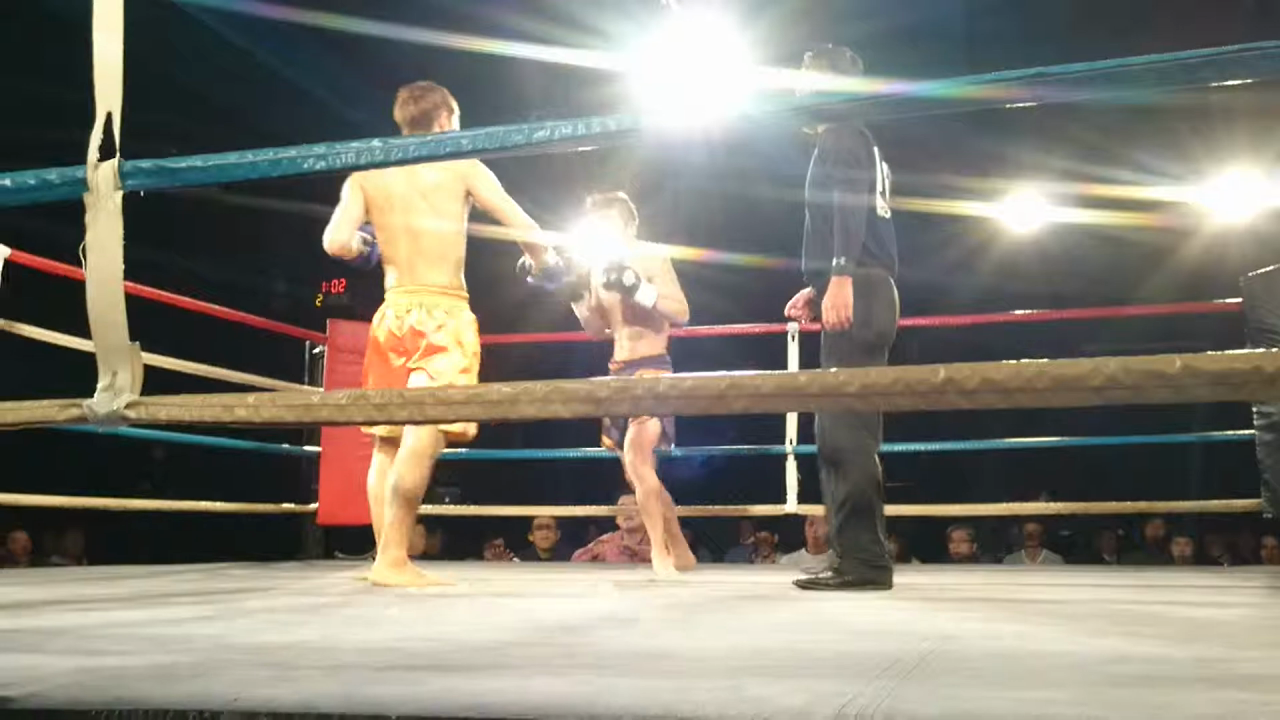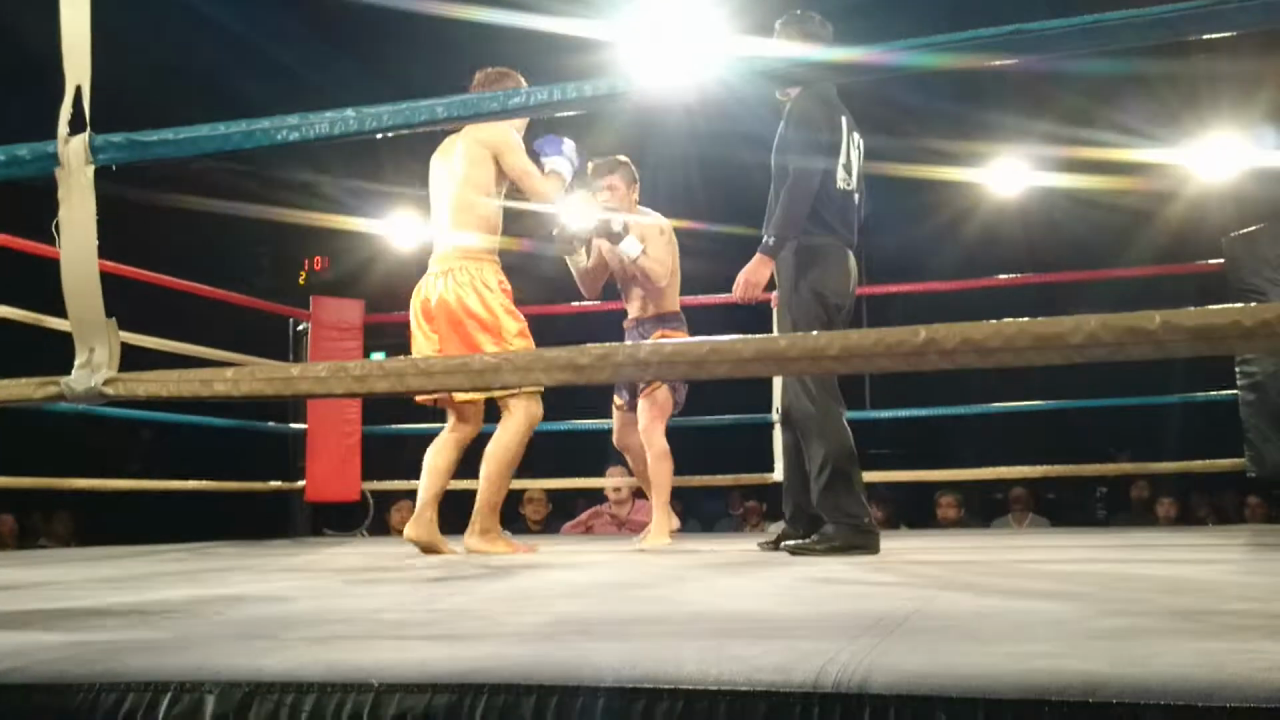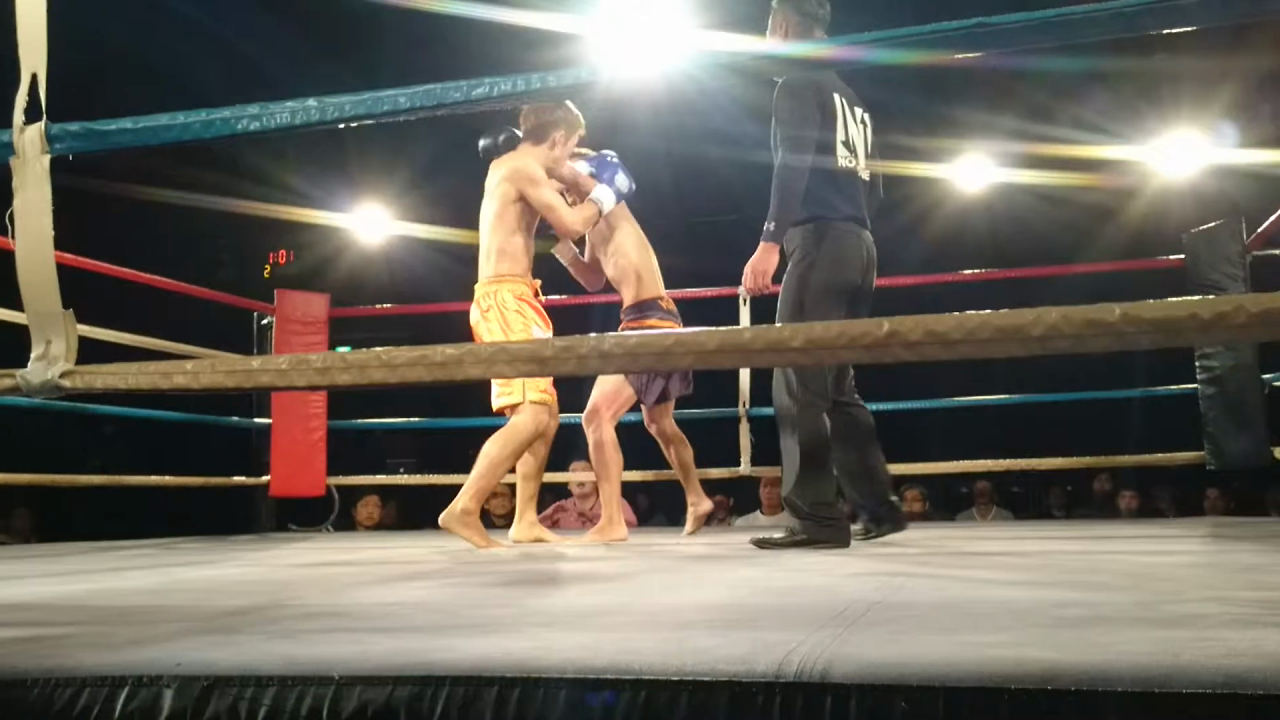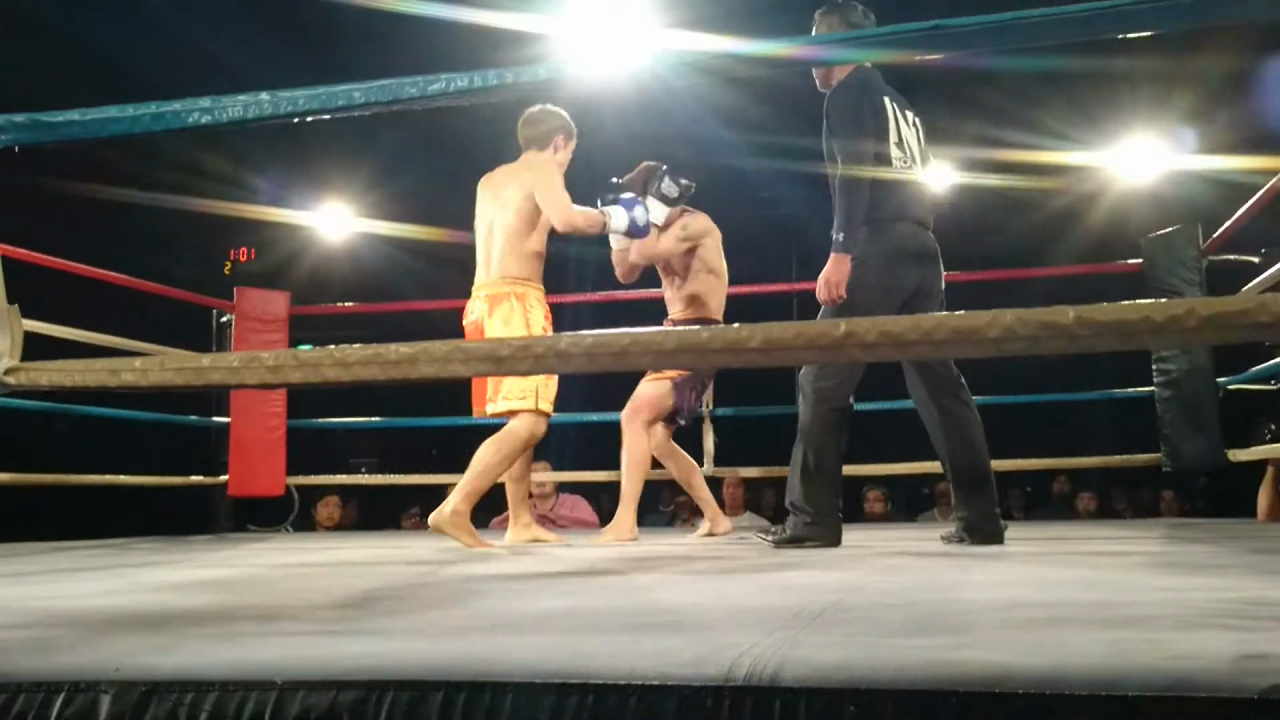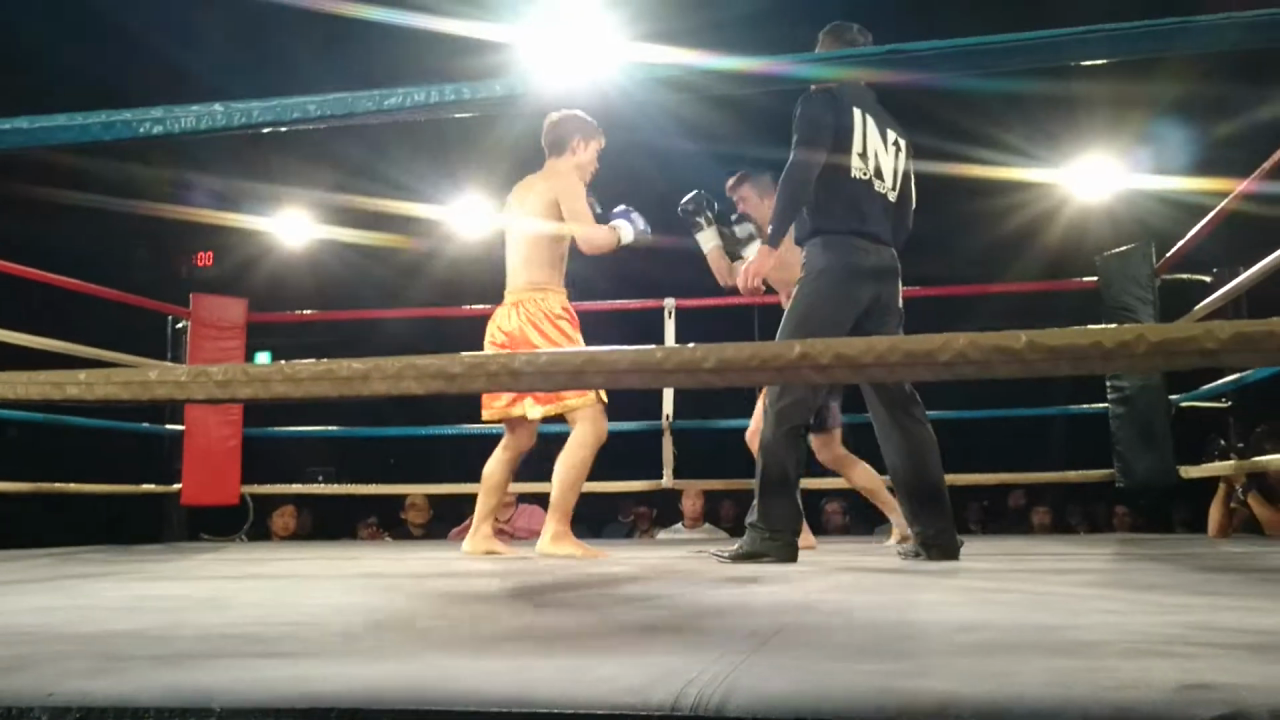
dt=0.5s
person 1, frame 1
left shoulder: (840, 136)
right shoulder: (856, 143)
left elbow: (850, 207)
left wrist: (839, 278)
right wrist: (816, 289)
left hip: (856, 290)
right hip: (866, 291)
left knee: (845, 425)
right knee: (842, 424)
left ankle: (863, 557)
right ankle: (860, 548)
person 1, frame 2
left shoulder: (808, 105)
right shoulder: (837, 114)
left elbow: (801, 183)
left wrist: (765, 254)
left hip: (811, 259)
right hip: (833, 262)
left knee: (810, 395)
right knee: (803, 395)
left ankle: (848, 521)
right ankle: (804, 521)
person 1, frame 3
left shoulder: (798, 86)
right shoulder: (849, 98)
left elbow: (794, 167)
left wrist: (769, 242)
left hip: (819, 242)
right hip: (857, 244)
left knee: (799, 385)
right knee: (834, 385)
left ankle: (816, 518)
right ankle: (877, 503)
person 1, frame 4
left shoulder: (848, 94)
right shoulder: (898, 104)
left elbow: (854, 172)
left wrist: (840, 252)
left hip: (878, 249)
right hip: (922, 252)
left knee: (823, 379)
right knee: (940, 384)
left ankle: (814, 517)
right ankle: (979, 516)
person 1, frame 5
left shoulder: (821, 101)
right shoulder: (893, 129)
left elbow: (801, 171)
right elbow: (904, 215)
left wrist: (769, 244)
left hip: (835, 259)
right hip: (883, 267)
left knee: (788, 393)
right knee: (895, 399)
left ankle: (772, 532)
right ankle: (935, 533)
person 2, frame 1
left shoulder: (366, 176)
right shoulder: (463, 166)
left elbow: (337, 243)
right elbow: (525, 227)
right wrist: (543, 258)
left hip: (394, 314)
right hip: (445, 314)
left knee: (389, 445)
right knee: (424, 438)
left ankle: (387, 556)
right ankle: (393, 557)
person 2, frame 2
left shoulder: (444, 150)
right shoulder: (497, 134)
right elbow: (545, 197)
right wrist: (560, 162)
left hip: (434, 284)
right hip: (475, 280)
left knee: (463, 418)
right knee: (524, 407)
left ankle: (424, 518)
right ankle: (484, 528)
person 2, frame 3
left shoulder: (506, 163)
right shoulder: (522, 169)
right elbow: (572, 226)
right wrist: (607, 192)
left hip: (510, 301)
right hip: (506, 300)
left knee: (546, 416)
right knee: (532, 416)
left ankle: (526, 521)
right ankle: (463, 510)
person 2, frame 4
left shoulder: (489, 180)
right shoulder: (543, 171)
right elbow: (563, 219)
right wrist: (615, 217)
left hip: (481, 305)
right hip: (516, 306)
left knee: (523, 417)
right knee: (527, 422)
left ankle: (521, 520)
right ankle: (453, 511)
person 2, frame 5
left shoulder: (522, 190)
right shoulder: (565, 182)
right elbow: (590, 241)
right wrist: (628, 228)
left hip: (510, 316)
right hip: (542, 312)
left knee: (519, 432)
right knee: (591, 423)
left ankle: (481, 531)
right ankle: (555, 532)
person 3, frame 1
left shoulder: (653, 259)
right shoulder: (600, 267)
left elbow: (680, 312)
left wrist: (637, 290)
right wrist: (578, 297)
left hip: (651, 369)
right hip: (619, 371)
left knee: (639, 458)
right knee: (637, 471)
left ankle: (660, 555)
right ankle: (679, 551)
person 3, frame 2
left shoulder: (655, 226)
right shoulder: (600, 235)
left elbow: (660, 279)
right elbow: (590, 290)
left wrist: (622, 237)
right wrist: (577, 254)
left hip: (665, 331)
right hip: (633, 333)
left knee: (649, 426)
right knee: (624, 437)
left ankle: (659, 526)
right ankle: (663, 514)
person 3, frame 3
right shoulder: (593, 226)
right elbow: (593, 281)
right wrist: (559, 243)
left hip: (647, 322)
right hip: (658, 321)
left knee: (597, 417)
right knee: (659, 424)
left ankle: (611, 522)
right ankle: (696, 499)
person 3, frame 4
left shoulder: (697, 224)
right shoulder: (657, 230)
left elbow: (640, 255)
right elbow: (625, 272)
left wrist: (655, 209)
left knee: (635, 418)
right knee: (657, 439)
left ankle: (625, 520)
right ankle: (715, 517)
person 3, frame 5
left shoulder: (794, 230)
left elbow: (786, 280)
right elbow: (728, 277)
left wrist: (751, 246)
right wrist: (703, 225)
left knee: (759, 436)
right knee: (831, 453)
right ankle: (899, 519)
